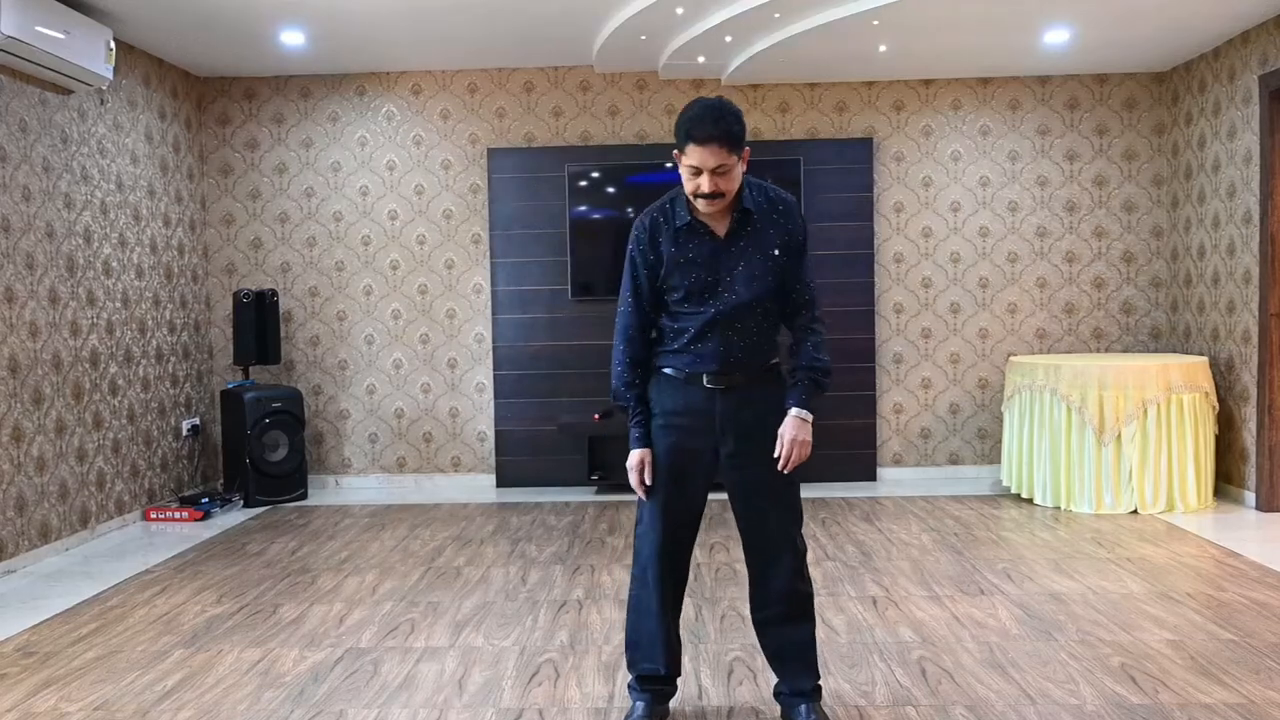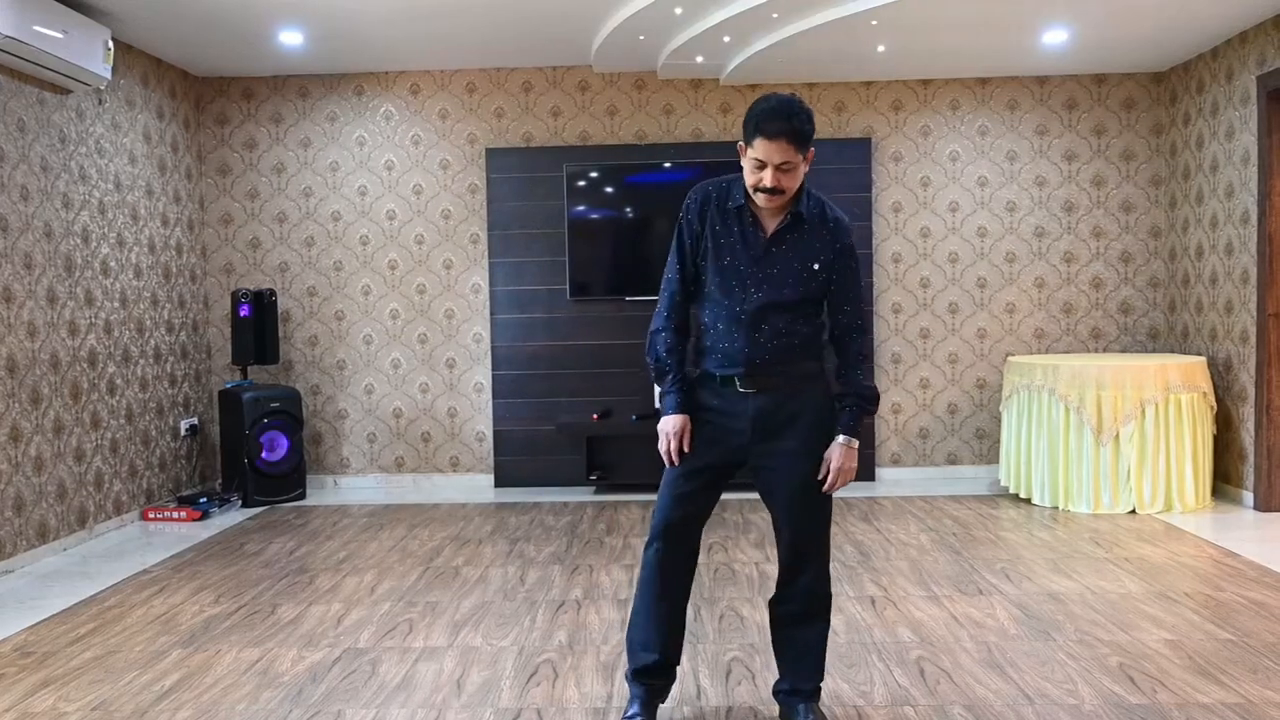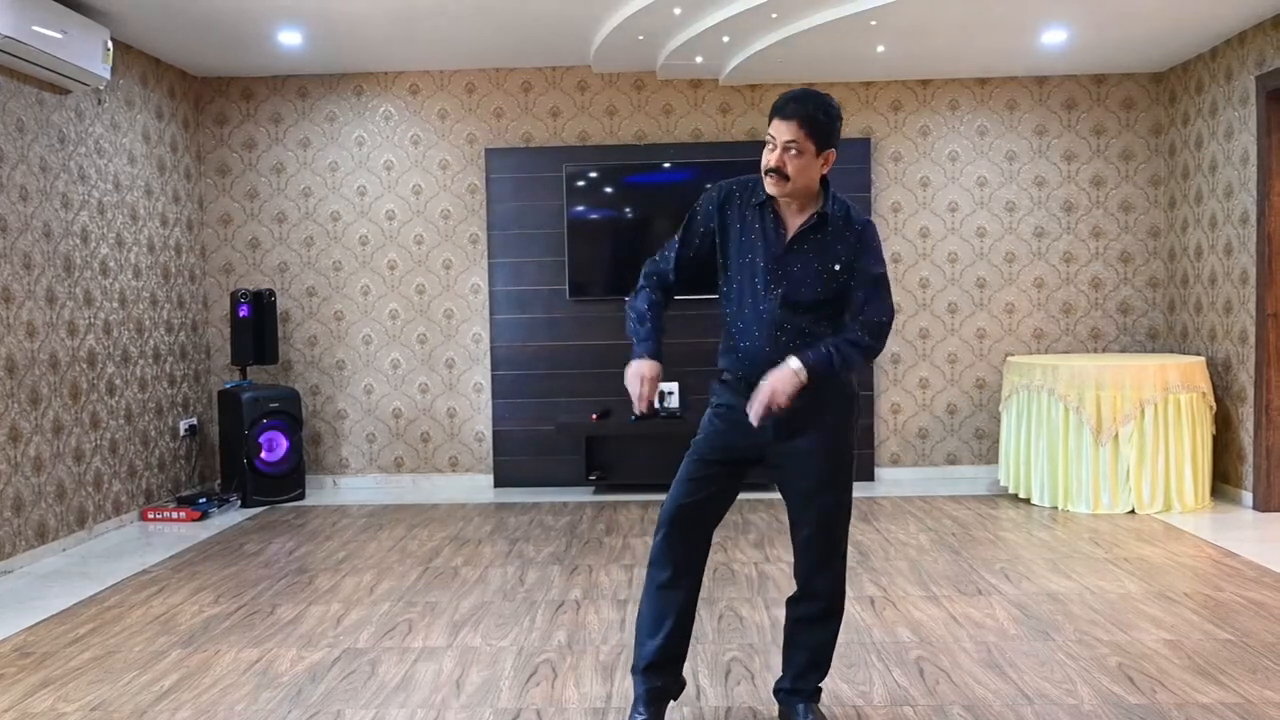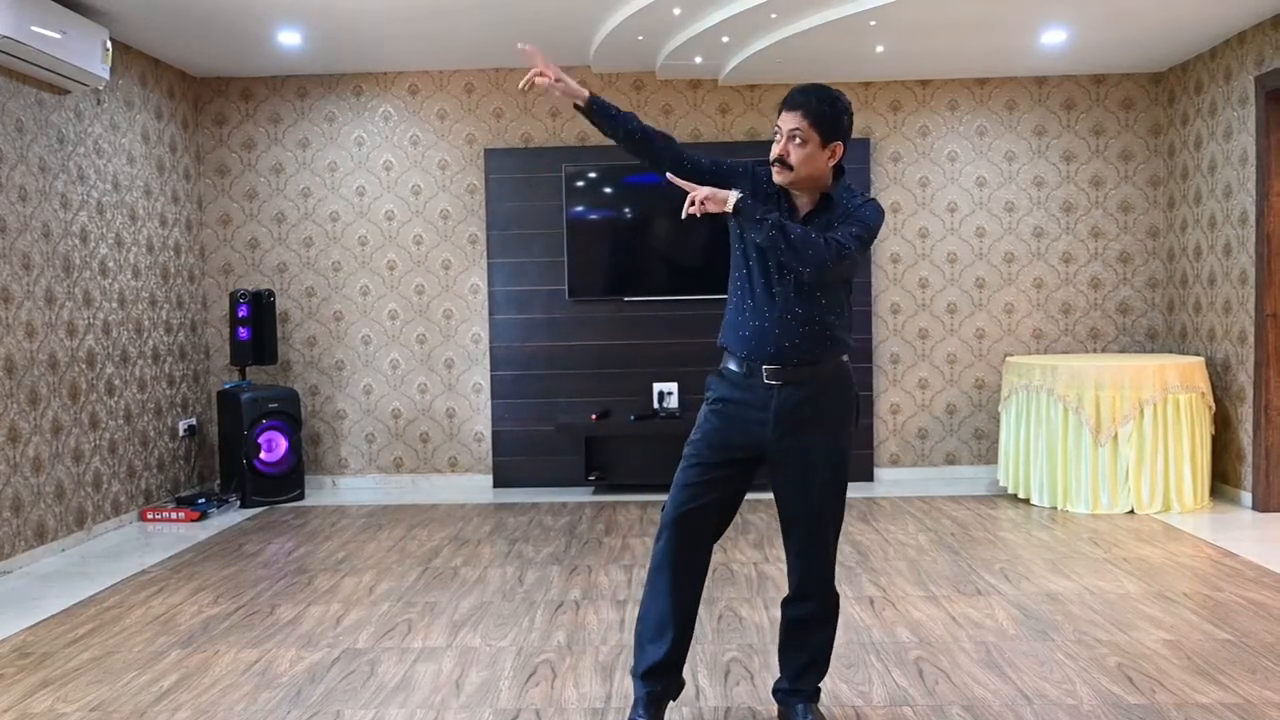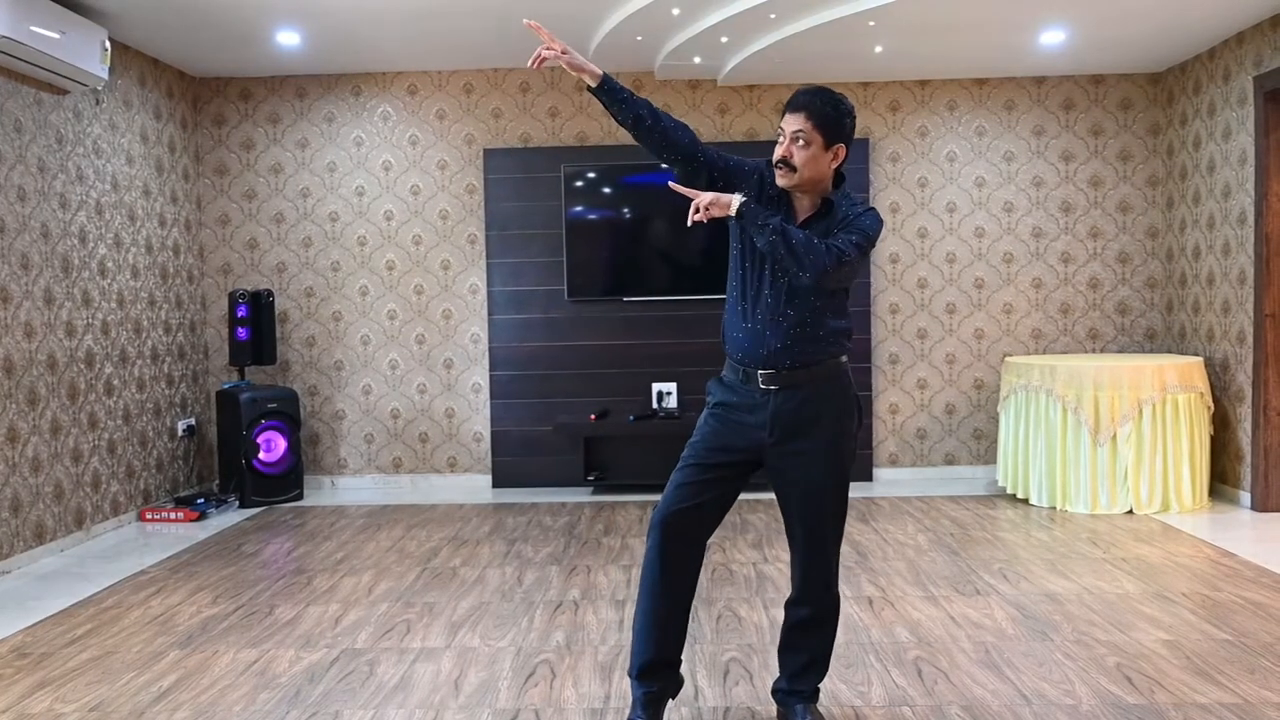
dt=0.4s
person 1, frame 1
left shoulder: (780, 215)
right shoulder: (654, 227)
left elbow: (803, 316)
right elbow: (632, 334)
left wrist: (800, 406)
right wrist: (637, 433)
left hip: (759, 397)
right hip: (675, 399)
left knee: (777, 548)
right knee: (659, 547)
person 1, frame 2
left shoulder: (830, 229)
right shoulder: (704, 207)
left elbow: (851, 333)
right elbow: (672, 308)
left wrist: (848, 430)
right wrist: (673, 399)
left hip: (797, 403)
right hip: (712, 397)
left knee: (804, 551)
right knee: (669, 535)
person 1, frame 3
left shoulder: (852, 228)
right shoulder: (727, 204)
left elbow: (871, 323)
right elbow: (665, 270)
left wrist: (802, 367)
right wrist: (645, 350)
left hip: (817, 404)
right hip: (735, 397)
left knee: (821, 553)
right knee: (679, 527)
person 1, frame 4
left shoulder: (860, 213)
right shoulder: (752, 183)
left elbow: (817, 257)
right elbow: (664, 152)
left wrist: (739, 207)
right wrist: (581, 96)
left hip: (815, 397)
right hip: (737, 390)
left knee: (812, 552)
right knee: (682, 527)
person 1, frame 5
left shoulder: (858, 221)
right shoulder: (753, 183)
left elbow: (815, 265)
right elbow: (671, 139)
left wrist: (741, 210)
right wrist: (592, 76)
left hip: (815, 402)
right hip: (739, 393)
left knee: (815, 554)
right knee: (674, 524)
